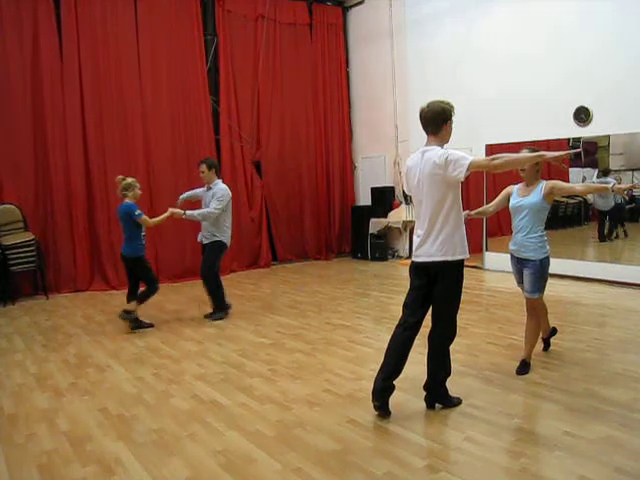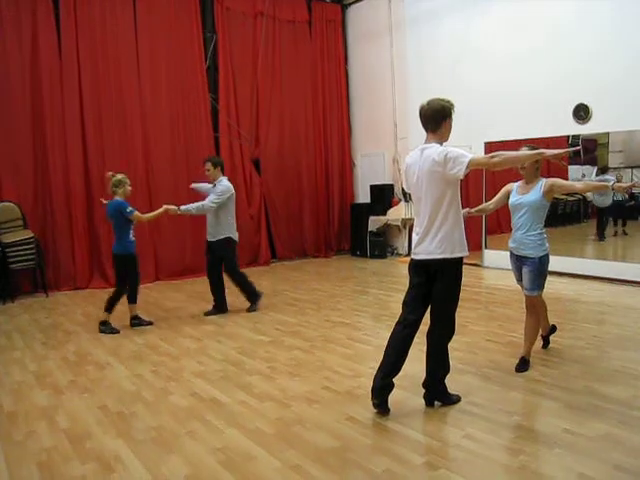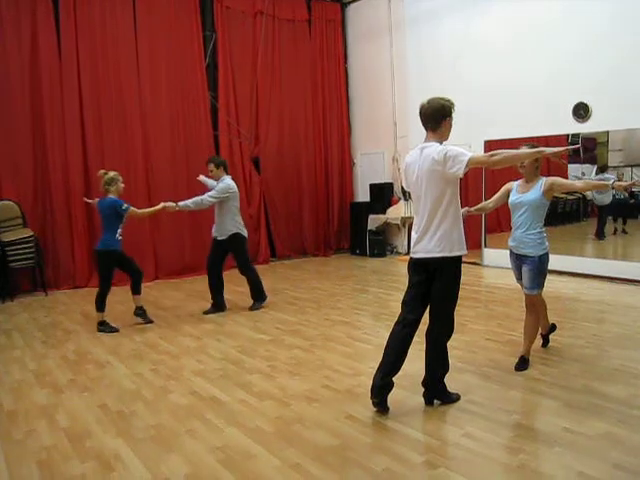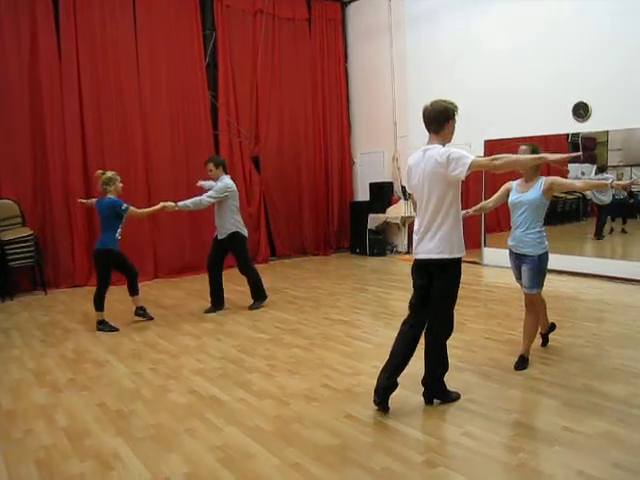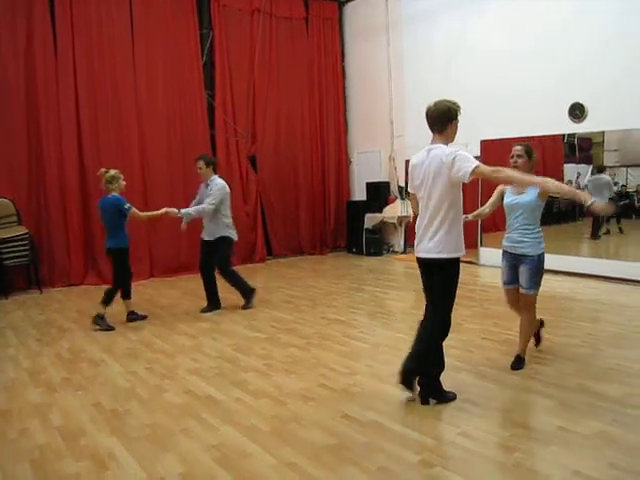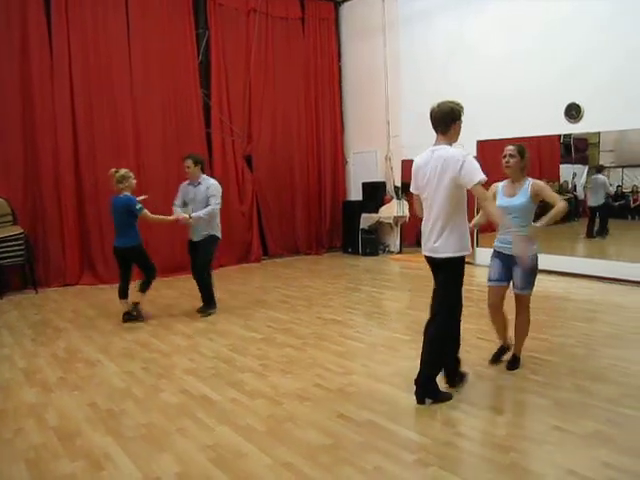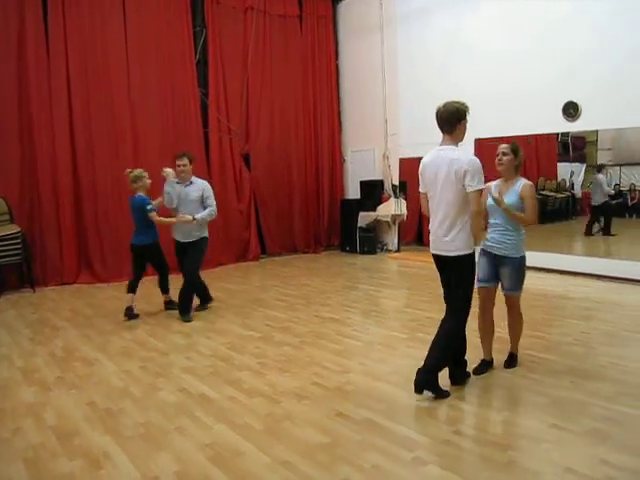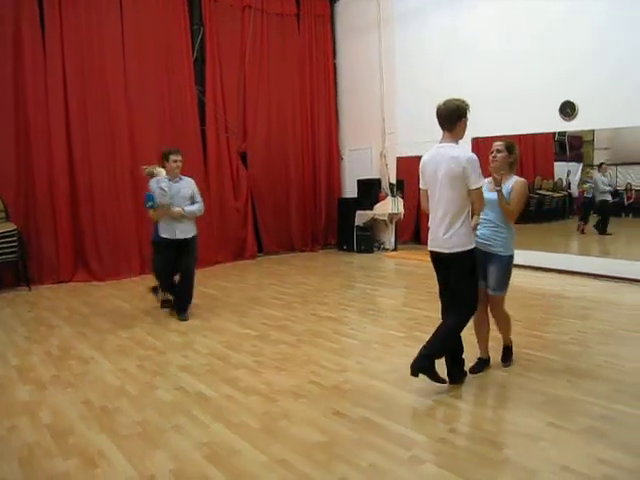
dt=0.2s
person 1, frame 1
left shoulder: (411, 163)
right shoulder: (445, 159)
right elbow: (493, 163)
left wrist: (458, 214)
right wrist: (541, 156)
left hip: (421, 256)
right hip: (447, 257)
left knee: (408, 322)
right knee: (442, 327)
left ankle: (382, 389)
right ankle: (435, 392)
person 1, frame 2
left shoulder: (411, 160)
right shoulder: (445, 156)
right elbow: (492, 161)
left wrist: (456, 211)
right wrist: (540, 153)
left hip: (420, 254)
right hip: (446, 254)
left knee: (408, 320)
right knee: (441, 324)
left ankle: (381, 387)
right ankle: (435, 390)
person 1, frame 3
left shoulder: (410, 159)
right shoulder: (445, 155)
right elbow: (491, 160)
left wrist: (457, 212)
right wrist: (539, 152)
left hip: (419, 252)
right hip: (444, 253)
left knee: (407, 319)
right knee: (440, 324)
left ankle: (380, 386)
right ankle: (434, 389)
person 1, frame 4
left shoulder: (413, 161)
right shoulder: (447, 157)
right elbow: (493, 164)
right wrist: (542, 158)
left hip: (421, 252)
right hip: (444, 254)
left knee: (415, 320)
right knee: (439, 323)
left ankle: (385, 385)
right ankle: (434, 388)
person 1, frame 5
left shoulder: (415, 160)
right shoulder: (452, 158)
right elbow: (495, 174)
right wrist: (542, 182)
left hip: (423, 250)
right hip: (444, 251)
left knee: (435, 313)
right knee: (439, 318)
left ankle: (414, 369)
right ankle: (429, 386)
person 1, frame 6
left shoulder: (420, 161)
right shoulder: (461, 160)
right elbow: (485, 200)
left hip: (431, 246)
right hip: (451, 249)
left knee: (450, 311)
right knee: (442, 314)
left ankle: (452, 370)
right ankle: (426, 385)
person 1, frame 7
left shoulder: (427, 161)
right shoulder: (468, 161)
right elbow: (476, 210)
right wrist: (479, 240)
left hip: (438, 246)
right hip: (460, 247)
left knee: (455, 308)
right knee: (457, 313)
left ankle: (457, 370)
right ankle: (428, 374)
person 1, frame 8
left shoulder: (427, 158)
right shoulder: (467, 158)
right elbow: (478, 206)
left hip: (435, 244)
right hip: (460, 245)
left knee: (450, 306)
right knee: (465, 306)
left ankle: (455, 368)
right ankle: (427, 357)
person 2, frame 1
left shoulder: (548, 187)
right shoulder: (511, 190)
left elbow: (580, 188)
right elbow: (490, 208)
left wrist: (612, 187)
right wrist: (471, 213)
left hip: (536, 255)
right hip: (516, 253)
left knee: (532, 305)
right knee: (533, 300)
left ankle: (526, 357)
right ankle: (547, 330)
person 2, frame 2
left shoulder: (547, 185)
right shoulder: (511, 188)
left elbow: (579, 186)
right elbow: (490, 206)
left wrist: (612, 186)
right wrist: (472, 211)
left hip: (535, 253)
right hip: (515, 251)
left knee: (531, 303)
right knee: (533, 297)
left ankle: (525, 354)
right ankle: (546, 328)
person 2, frame 3
left shoulder: (548, 183)
right shoulder: (511, 187)
left elbow: (579, 185)
right elbow: (490, 204)
left wrist: (612, 184)
right wrist: (471, 210)
left hip: (535, 251)
right hip: (515, 249)
left knee: (531, 302)
right knee: (533, 297)
left ankle: (525, 353)
right ankle: (546, 327)
person 2, frame 4
left shoulder: (547, 183)
right shoulder: (510, 186)
left elbow: (579, 184)
right elbow: (489, 204)
left wrist: (611, 183)
right wrist: (471, 210)
left hip: (534, 251)
right hip: (514, 249)
left knee: (530, 301)
right knee: (532, 296)
left ankle: (524, 352)
right ankle: (545, 326)
person 2, frame 5
left shoulder: (541, 185)
right shoulder: (504, 188)
left elbow: (570, 191)
right elbow: (487, 209)
left wrist: (589, 201)
right wrist: (470, 216)
left hip: (531, 252)
right hip: (509, 250)
left knee: (527, 302)
right knee: (512, 301)
left ankle: (521, 353)
right ankle: (535, 324)
person 2, frame 6
left shoulder: (533, 186)
right shoulder: (496, 188)
left elbow: (561, 204)
right elbow: (483, 216)
left wrist: (538, 225)
right wrist: (468, 226)
right hip: (500, 251)
left knee: (522, 304)
right knee: (493, 303)
left ankle: (516, 353)
right ankle: (504, 343)
person 2, frame 7
left shoulder: (525, 186)
right shoulder: (489, 187)
left elbow: (531, 220)
left wrist: (504, 206)
left hip: (513, 254)
right hip: (487, 251)
left knee: (512, 305)
right knee: (484, 305)
left ankle: (513, 352)
right ankle: (487, 358)
person 2, frame 8
left shoulder: (518, 183)
right shoulder: (485, 182)
left elbow: (510, 217)
left wrist: (499, 189)
left hip: (500, 251)
right hip: (477, 247)
left knee: (496, 306)
right knee: (478, 305)
left ankle: (507, 344)
right ankle: (483, 356)
person 3, frame 1
left shoulder: (222, 190)
right shoulder: (206, 189)
left elbow: (211, 213)
right elbow: (195, 193)
left wrist: (185, 214)
right wrist: (181, 198)
left hip: (218, 239)
right hip: (207, 238)
left knee: (207, 272)
right knee: (211, 273)
left ankle: (222, 307)
right ankle: (220, 307)
person 3, frame 2
left shoulder: (225, 187)
right shoulder: (215, 186)
left elbow: (206, 206)
left wrist: (180, 209)
right wrist: (195, 186)
left hip: (226, 237)
right hip: (213, 237)
left knee: (231, 270)
right knee: (212, 271)
left ankle: (254, 296)
right ankle: (220, 305)
person 3, frame 3
left shoulder: (227, 185)
right shoulder: (221, 184)
left elbow: (204, 201)
left wrist: (178, 205)
right wrist: (204, 180)
left hip: (234, 234)
right hip: (221, 235)
left knee: (245, 267)
right knee: (212, 267)
left ankle: (259, 298)
right ankle: (218, 303)
person 3, frame 4
left shoulder: (226, 185)
right shoulder: (221, 184)
left elbow: (203, 201)
left wrist: (177, 205)
right wrist: (202, 183)
left hip: (234, 233)
right hip: (222, 234)
left knee: (245, 267)
right knee: (213, 266)
left ankle: (260, 297)
right ankle: (217, 302)
person 3, frame 5
left shoulder: (219, 186)
right shoulder: (204, 186)
left elbow: (206, 209)
right elbow: (197, 204)
left wrist: (181, 212)
right wrist: (186, 220)
left hip: (223, 235)
right hip: (208, 235)
left knee: (223, 268)
right knee: (205, 268)
left ankle: (248, 293)
right ankle: (213, 302)
person 3, frame 6
left shoulder: (212, 185)
right shoulder: (184, 187)
left elbow: (213, 209)
right elbow: (177, 207)
left wrist: (192, 216)
right wrist: (181, 215)
left hip: (210, 235)
right hip: (193, 236)
left knee: (203, 268)
right knee: (196, 270)
left ankle: (210, 303)
right ankle: (208, 302)
person 3, frame 7
left shoulder: (203, 185)
right shoulder: (171, 185)
left elbow: (212, 210)
right elbow: (170, 204)
left wrist: (194, 218)
right wrist: (170, 181)
left hip: (198, 237)
right hip: (179, 237)
left knee: (190, 272)
right knee: (187, 273)
left ankle: (185, 309)
right ankle: (205, 298)
person 3, frame 8
left shoulder: (189, 183)
left elbow: (200, 207)
left wrist: (182, 211)
left hip: (188, 234)
right hip: (166, 236)
left knee: (187, 272)
right knee: (164, 273)
left ankle: (182, 307)
right ankle: (179, 295)
person 4, frame 1
left shoulder: (123, 207)
right shoulder: (130, 207)
right elbow: (149, 223)
right wrist: (167, 214)
left hip: (128, 253)
right hip: (135, 255)
left knee: (134, 286)
right knee: (152, 285)
left ankle: (134, 319)
right ankle: (128, 311)
person 4, frame 2
left shoulder: (113, 204)
right shoulder: (120, 204)
right elbow: (142, 218)
right wrist: (162, 210)
left hip: (124, 251)
right hip: (124, 252)
left knee: (133, 283)
right knee: (121, 287)
left ankle: (134, 317)
right ankle: (104, 322)
person 4, frame 3
left shoulder: (103, 202)
right shoulder: (114, 202)
left elbow: (97, 202)
right elbow: (138, 213)
left wrist: (93, 202)
right wrist: (160, 207)
left hip: (113, 249)
right hip: (106, 250)
left knee: (136, 273)
right knee: (105, 285)
left ankle: (139, 309)
right ankle: (101, 322)
person 4, frame 4
left shoulder: (101, 202)
right shoulder: (114, 203)
left elbow: (93, 202)
right elbow: (138, 213)
left wrist: (87, 202)
right wrist: (159, 207)
left hip: (111, 249)
right hip: (105, 250)
left knee: (132, 273)
right knee: (103, 284)
left ankle: (139, 308)
right ankle: (100, 322)
person 4, frame 5
left shoulder: (103, 201)
right shoulder: (118, 200)
right elbow: (140, 216)
right wrist: (162, 212)
left hip: (113, 245)
right hip: (119, 246)
left knee: (126, 277)
right knee: (118, 282)
left ankle: (131, 312)
right ankle: (100, 316)
person 4, frame 6
left shoulder: (115, 200)
right shoulder: (130, 200)
right elbow: (150, 217)
left wrist: (136, 200)
right wrist: (172, 218)
left hip: (118, 246)
right hip: (132, 245)
left knee: (124, 278)
right knee: (151, 271)
left ankle: (127, 312)
right ankle: (136, 305)
person 4, frame 7
left shoulder: (135, 199)
right shoulder: (144, 200)
right elbow: (156, 219)
left wrist: (163, 199)
right wrist: (176, 220)
left hip: (136, 243)
right hip: (149, 243)
left knee: (137, 275)
right knee: (163, 270)
left ankle: (129, 308)
right ankle: (167, 301)
person 4, frame 8
left shoulder: (163, 192)
right shoulder: (151, 196)
left elbow: (166, 209)
right elbow: (153, 217)
right hip: (161, 238)
left ankle: (159, 290)
right ankle: (164, 298)
